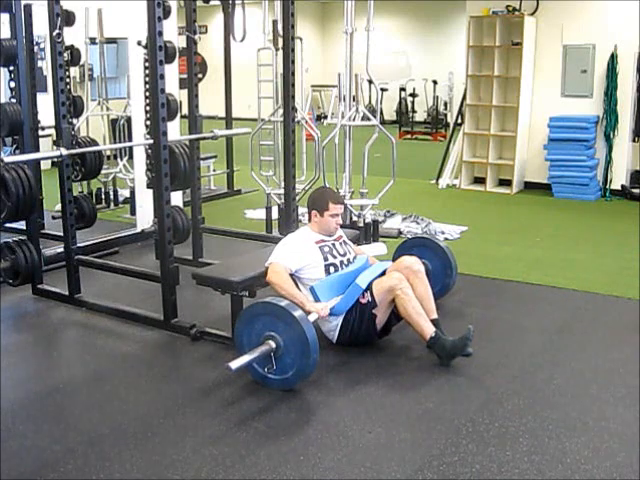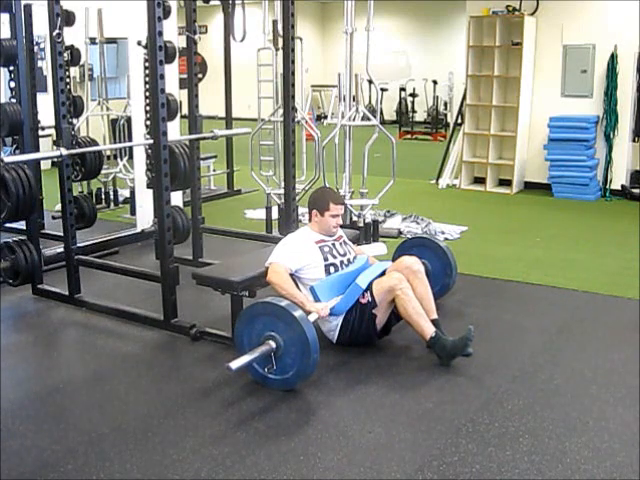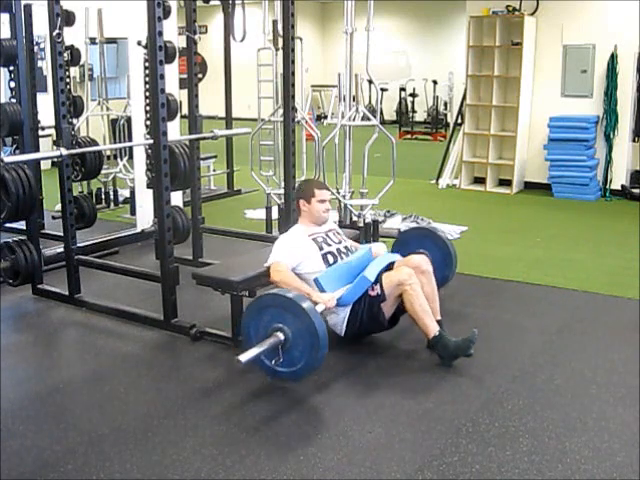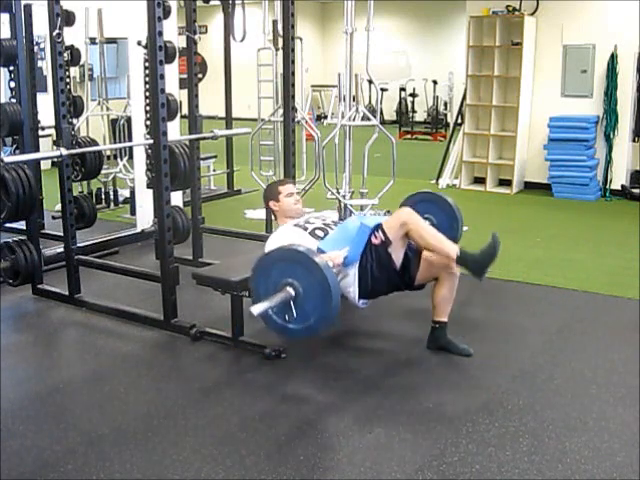
dt=0.5s
person 1, frame 1
left shoulder: (335, 233)
right shoulder: (295, 244)
left elbow: (356, 253)
right elbow: (274, 275)
left wrist: (387, 269)
right wrist: (308, 305)
left hip: (365, 303)
right hip: (344, 321)
left knee: (410, 264)
right knee: (396, 282)
left ankle: (438, 333)
right ankle: (439, 346)
person 1, frame 2
left shoulder: (335, 233)
right shoulder: (296, 243)
left elbow: (356, 253)
right elbow: (274, 275)
left wrist: (386, 269)
right wrist: (308, 305)
left hip: (365, 302)
right hip: (343, 321)
left knee: (410, 264)
right knee: (395, 282)
left ankle: (437, 332)
right ankle: (440, 345)
person 1, frame 3
left shoulder: (329, 226)
right shoulder: (289, 241)
left elbow: (354, 249)
right elbow: (277, 274)
right wrist: (315, 296)
left hip: (368, 290)
right hip: (348, 312)
left knee: (420, 262)
right knee: (404, 276)
left ankle: (437, 335)
right ankle: (441, 344)
person 1, frame 4
left shoulder: (318, 216)
right shoulder: (280, 239)
left wrist: (389, 224)
right wrist: (322, 259)
left hip: (375, 260)
right hip: (358, 275)
left knee: (448, 264)
right knee: (405, 216)
left ankle: (438, 335)
right ankle: (469, 260)
